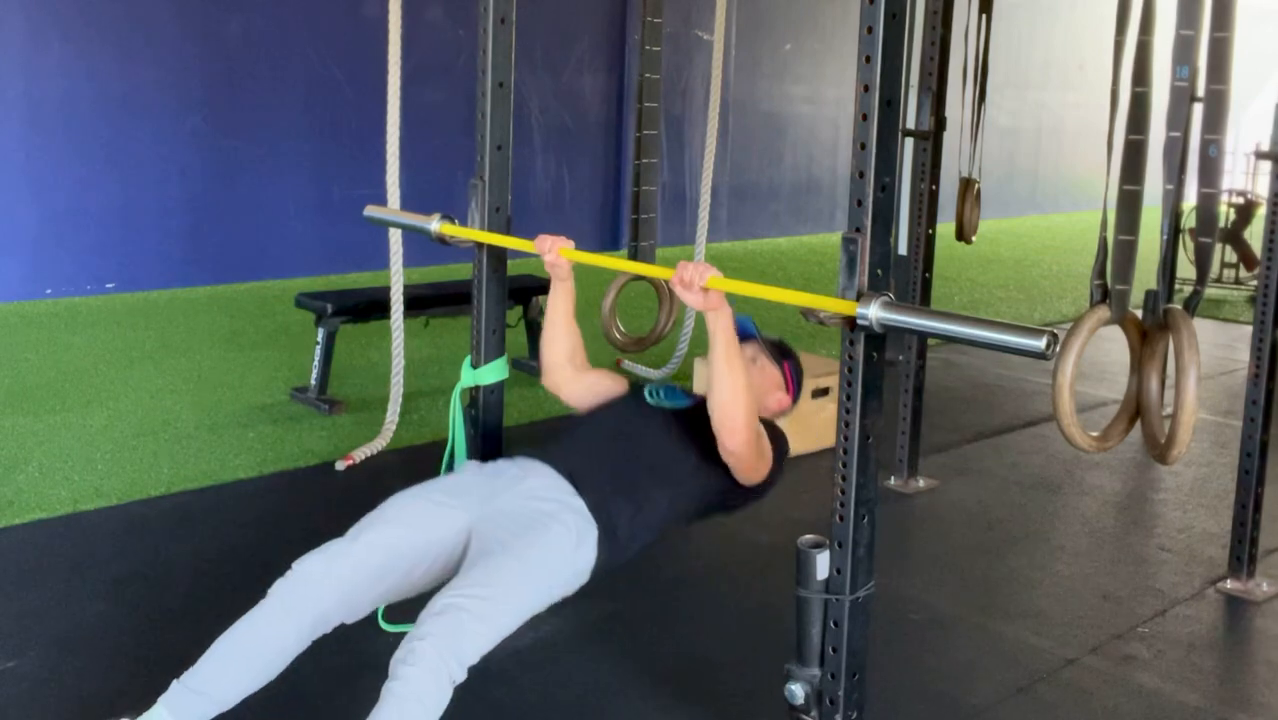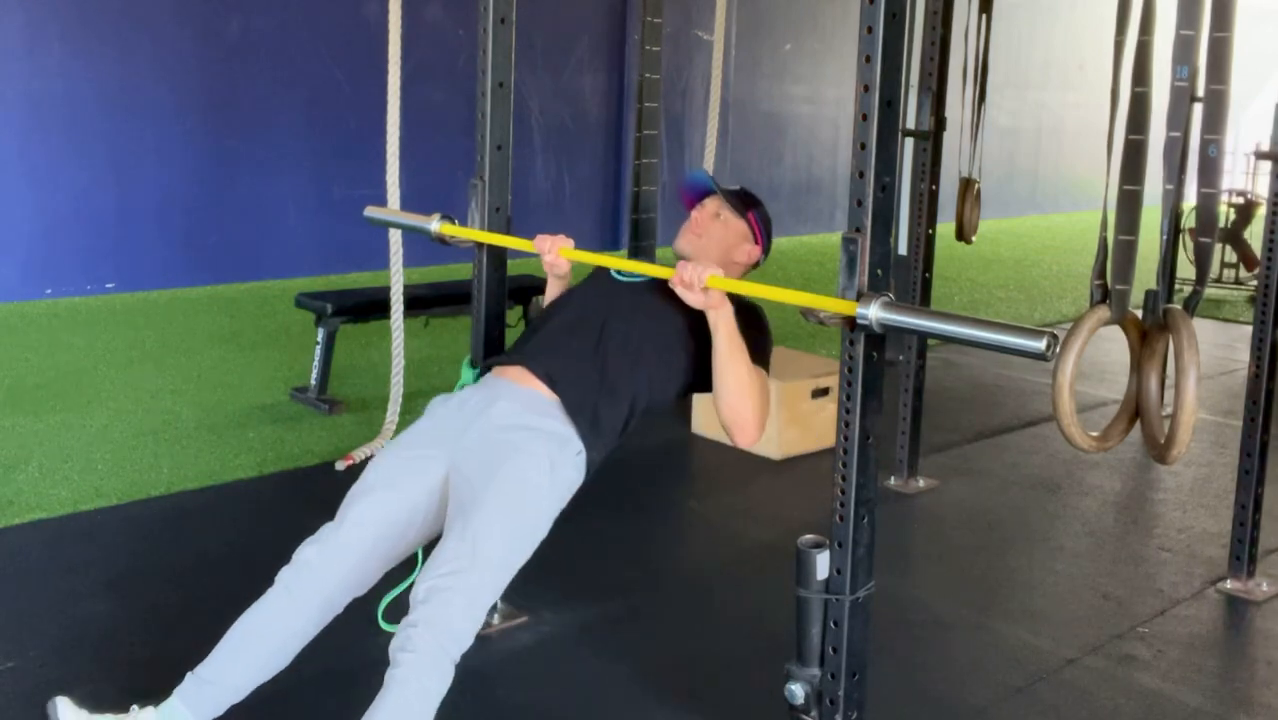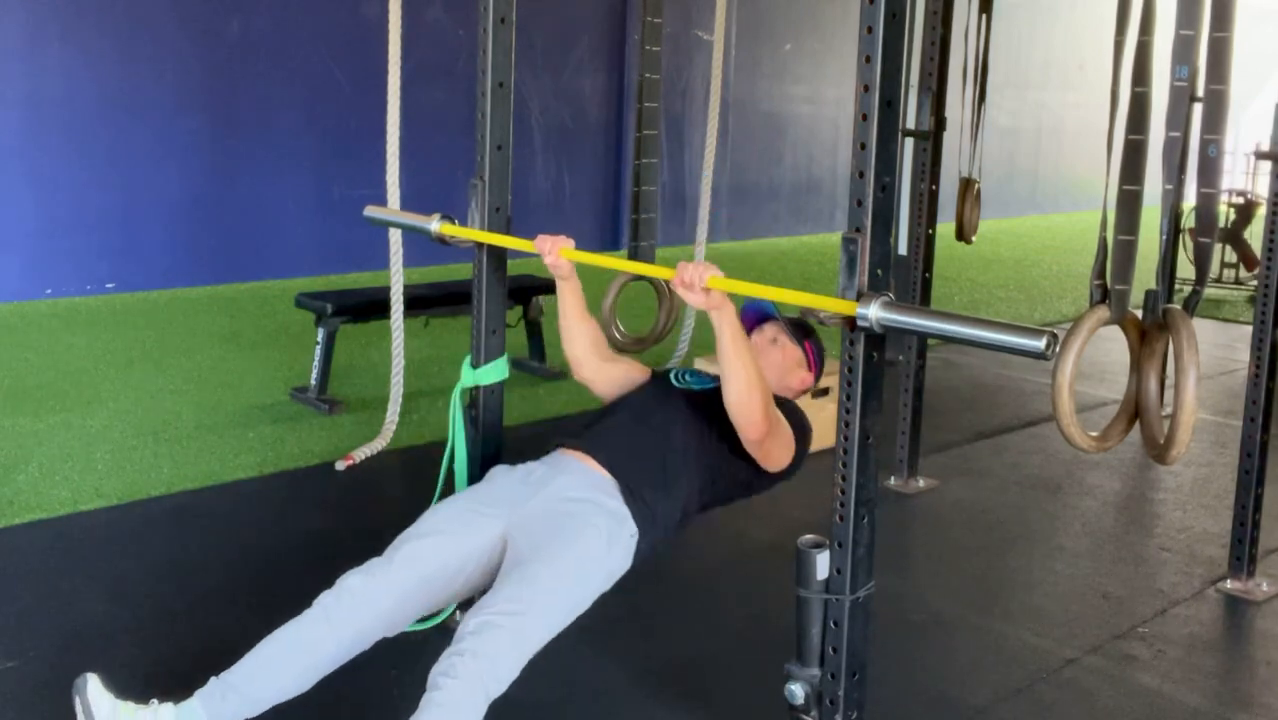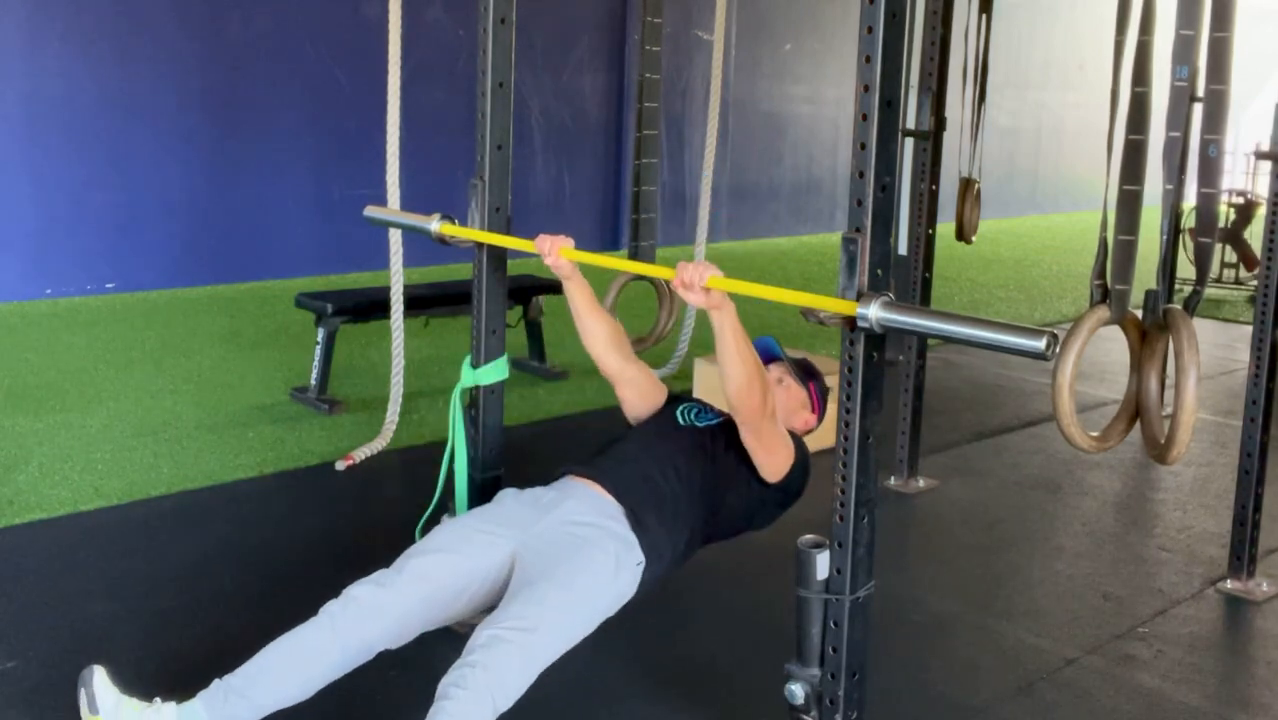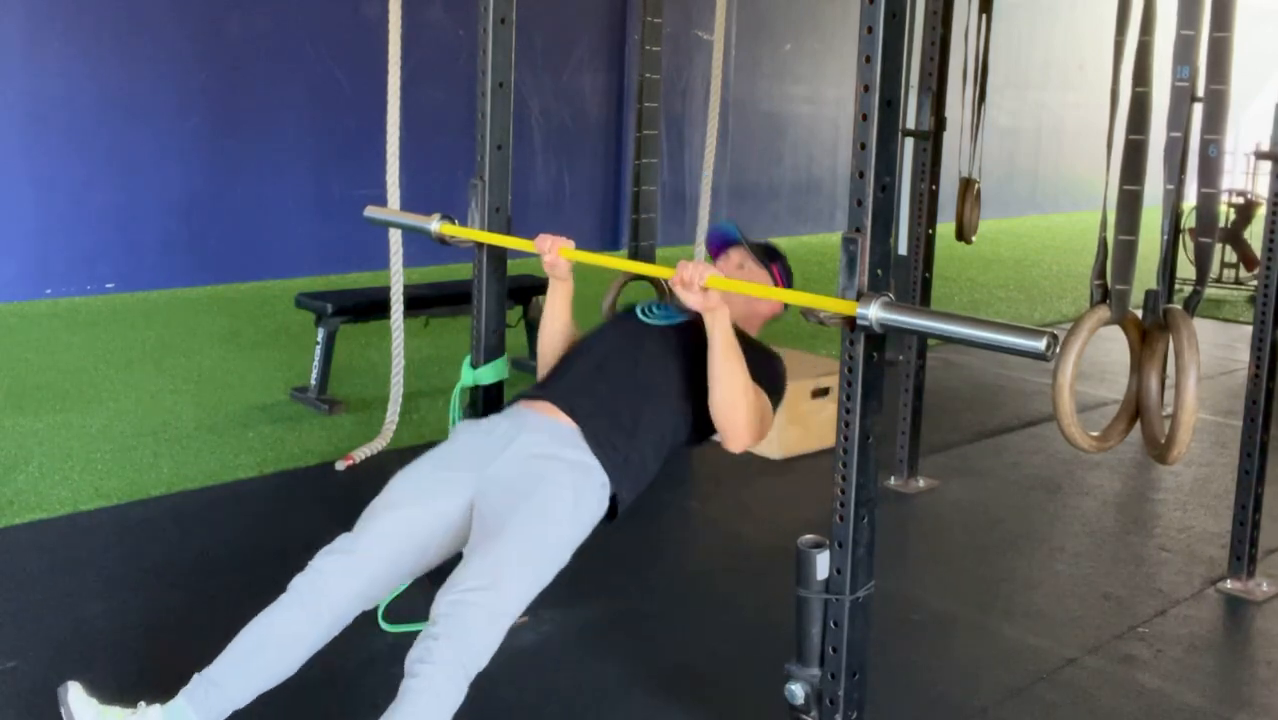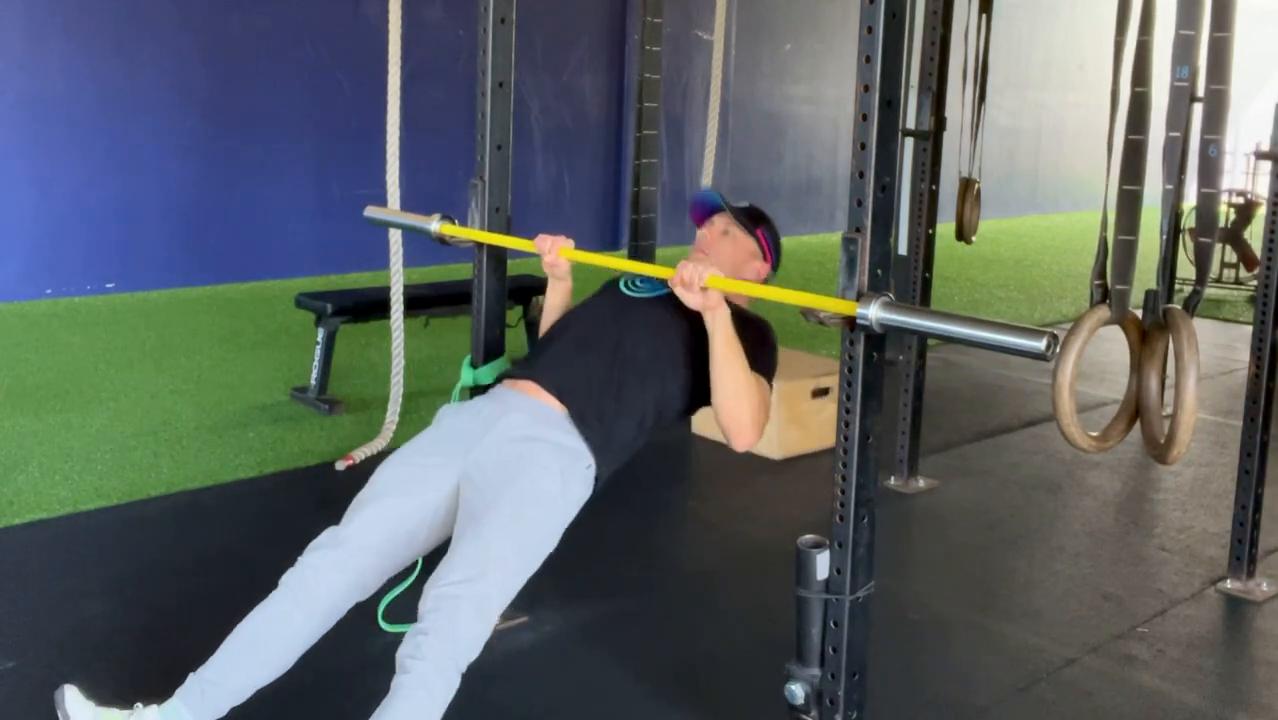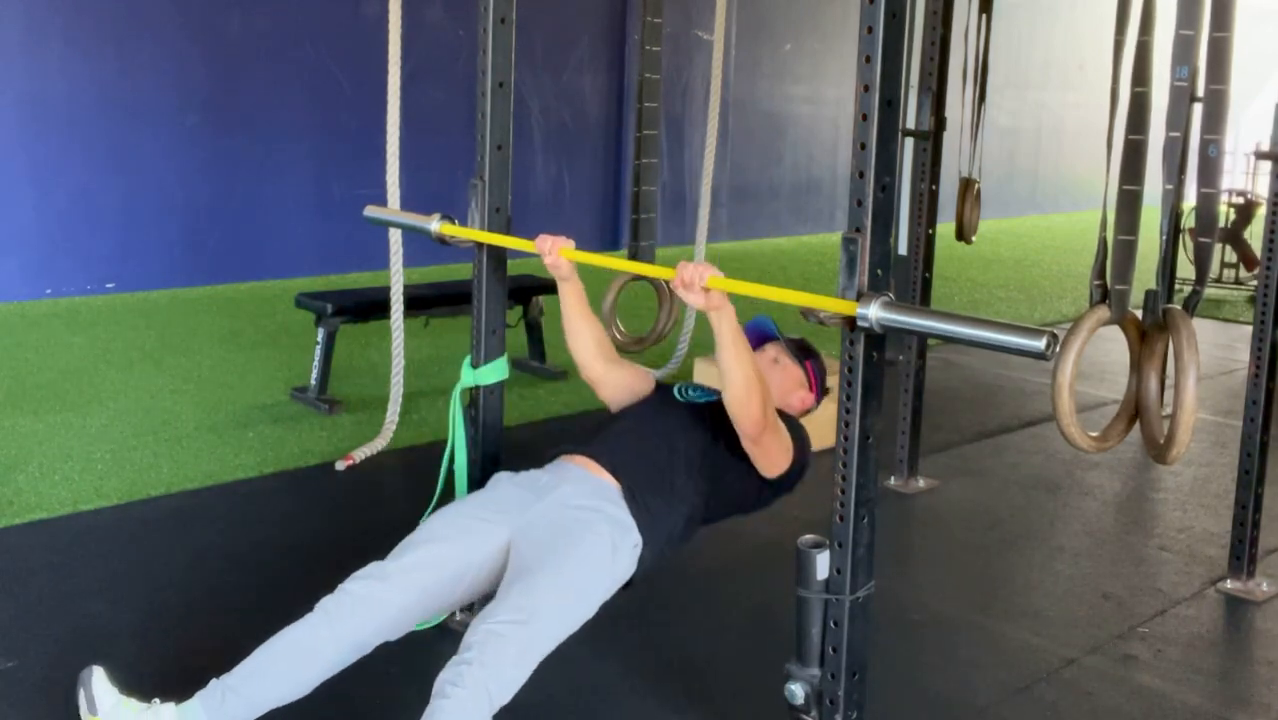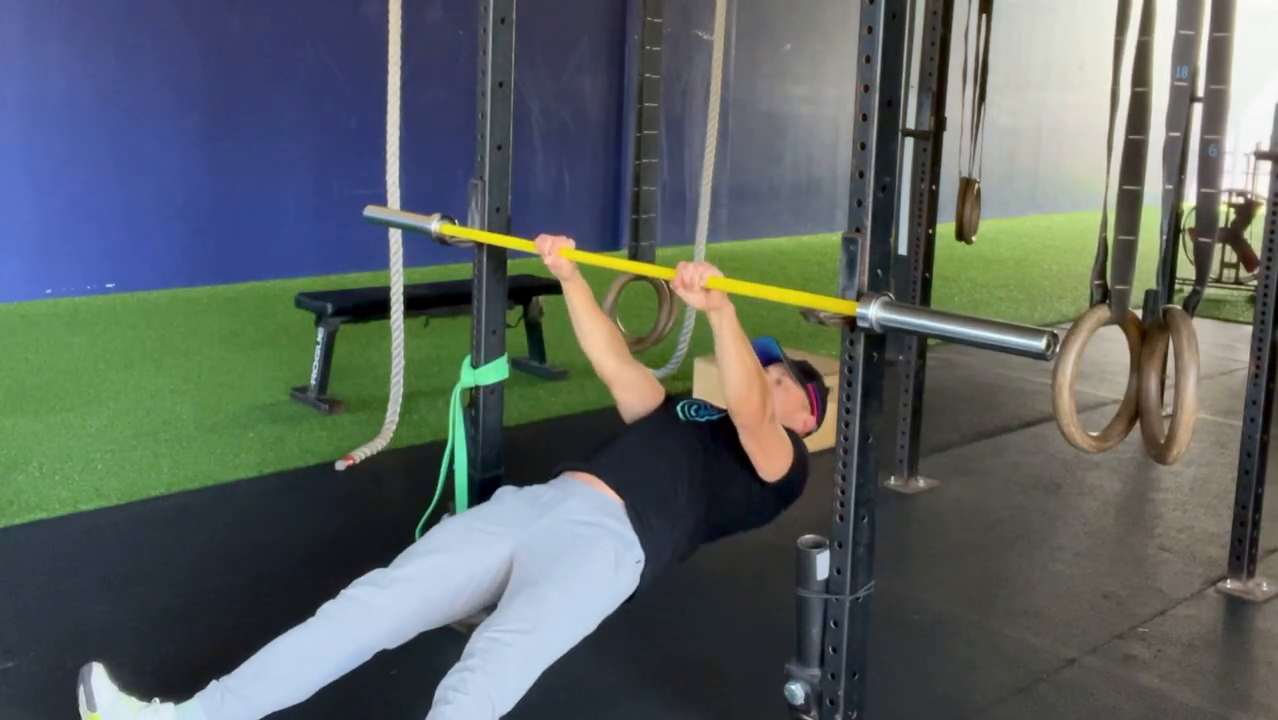
dt=0.5s
person 1, frame 1
left shoulder: (756, 456)
right shoulder: (659, 400)
left elbow: (735, 434)
right elbow: (564, 376)
left wrist: (718, 313)
right wrist: (562, 277)
left hip: (567, 526)
right hip: (497, 480)
left knee: (434, 648)
right knee: (316, 582)
person 1, frame 2
left shoulder: (734, 319)
right shoulder: (628, 271)
left elbow: (745, 428)
left wrist: (715, 305)
right wrist: (557, 278)
left hip: (541, 441)
right hip: (466, 408)
left knee: (436, 622)
right knee: (323, 566)
person 1, frame 3
left shoulder: (781, 433)
right shoulder: (680, 381)
left elbow: (754, 427)
right elbow: (589, 364)
left wrist: (720, 312)
right wrist: (565, 276)
left hip: (598, 515)
right hip: (524, 482)
left knee: (479, 655)
right knee: (367, 596)
person 1, frame 4
left shoulder: (777, 466)
right shoulder: (684, 415)
left elbow: (750, 408)
right elbow: (615, 357)
left wrist: (719, 310)
right wrist: (567, 271)
left hip: (605, 544)
right hip: (531, 507)
right knee: (374, 605)
person 1, frame 5
left shoulder: (753, 358)
right shoulder: (653, 317)
left elbow: (738, 434)
left wrist: (716, 313)
right wrist: (561, 279)
left hip: (569, 472)
right hip: (493, 438)
left knee: (458, 629)
right knee: (341, 571)
person 1, frame 6
left shoulder: (744, 333)
right shoulder: (642, 285)
left elbow: (742, 431)
left wrist: (716, 310)
right wrist: (559, 277)
left hip: (552, 450)
right hip: (477, 418)
left knee: (452, 613)
right knee: (334, 562)
person 1, frame 7
left shoulder: (780, 449)
right shoulder: (682, 397)
left elbow: (752, 420)
right elbow: (596, 364)
left wrist: (720, 312)
right wrist: (566, 275)
left hip: (602, 523)
right hip: (527, 489)
left knee: (493, 652)
right knee: (376, 596)
person 1, frame 8
left shoulder: (776, 464)
right shoulder: (683, 413)
left elbow: (752, 412)
right elbow: (611, 361)
left wrist: (718, 310)
right wrist: (568, 274)
left hip: (605, 540)
right hip: (531, 505)
right knee: (374, 603)
